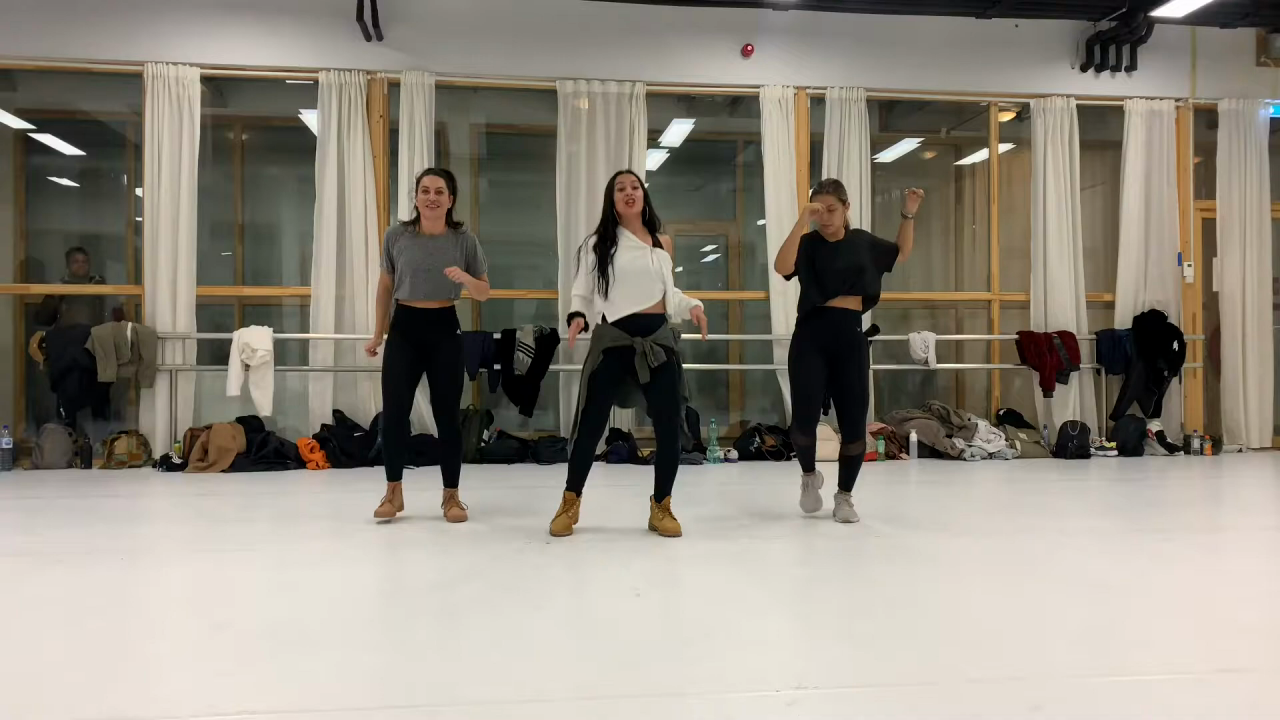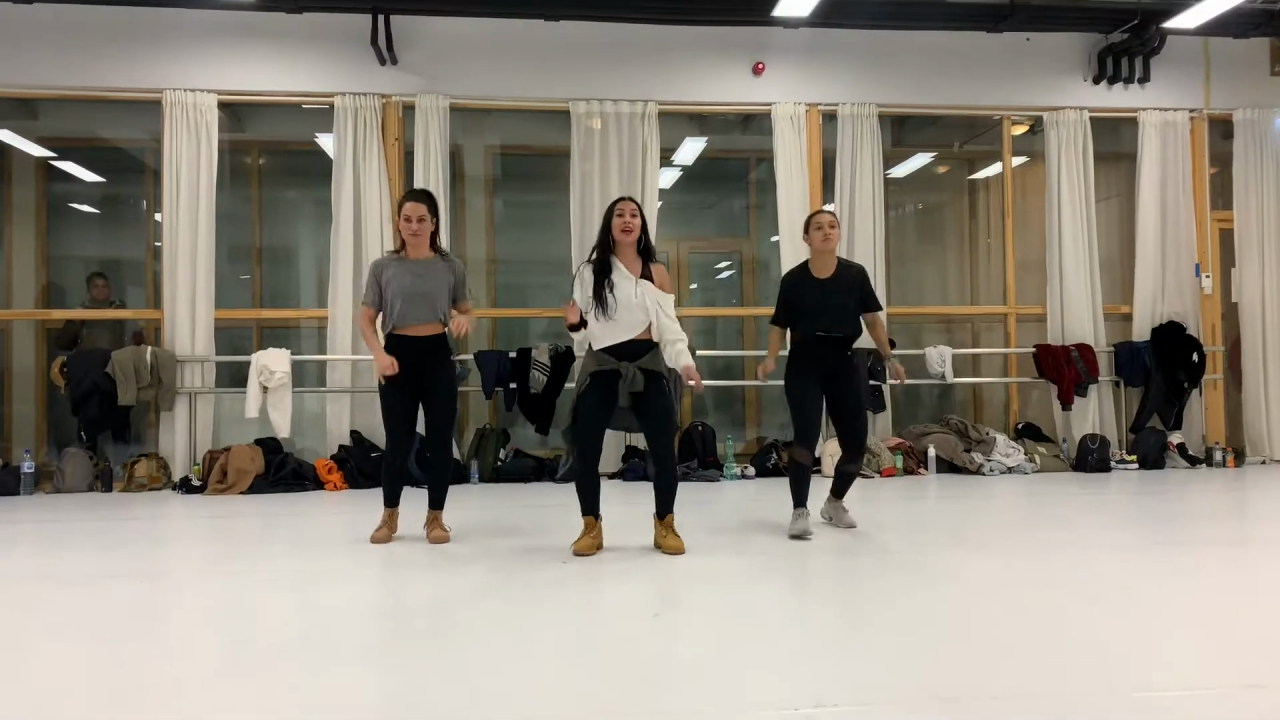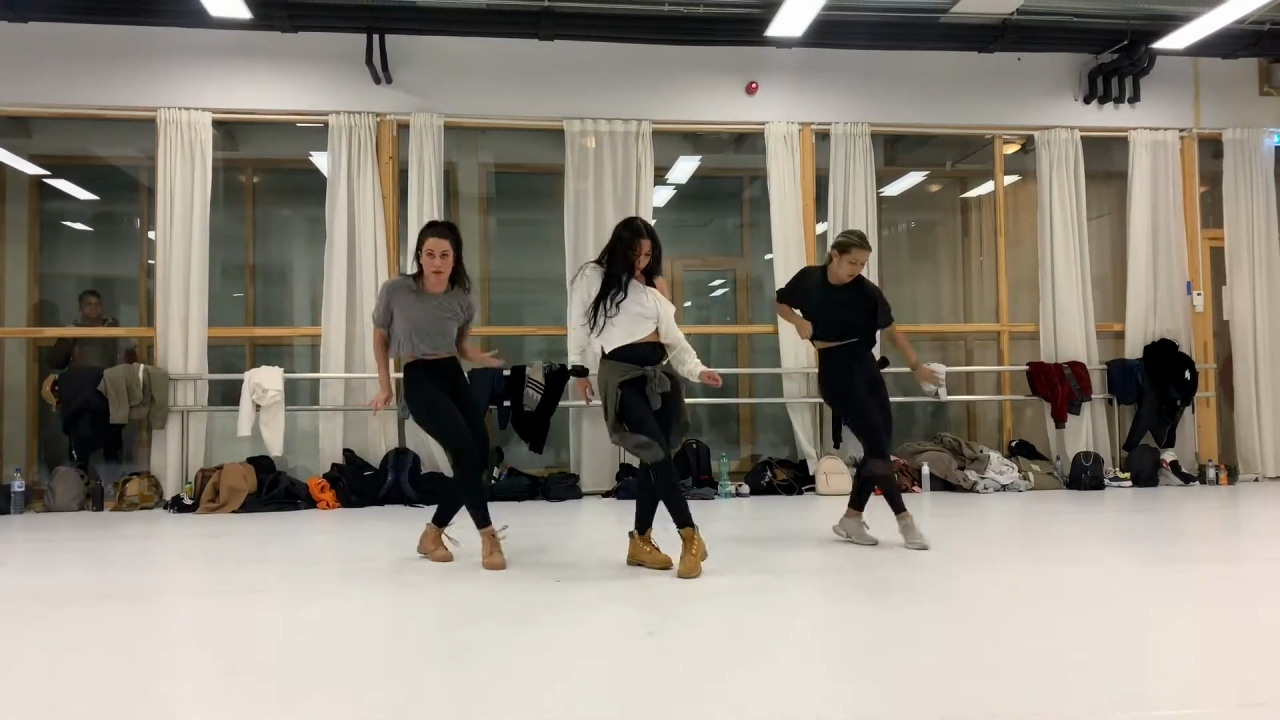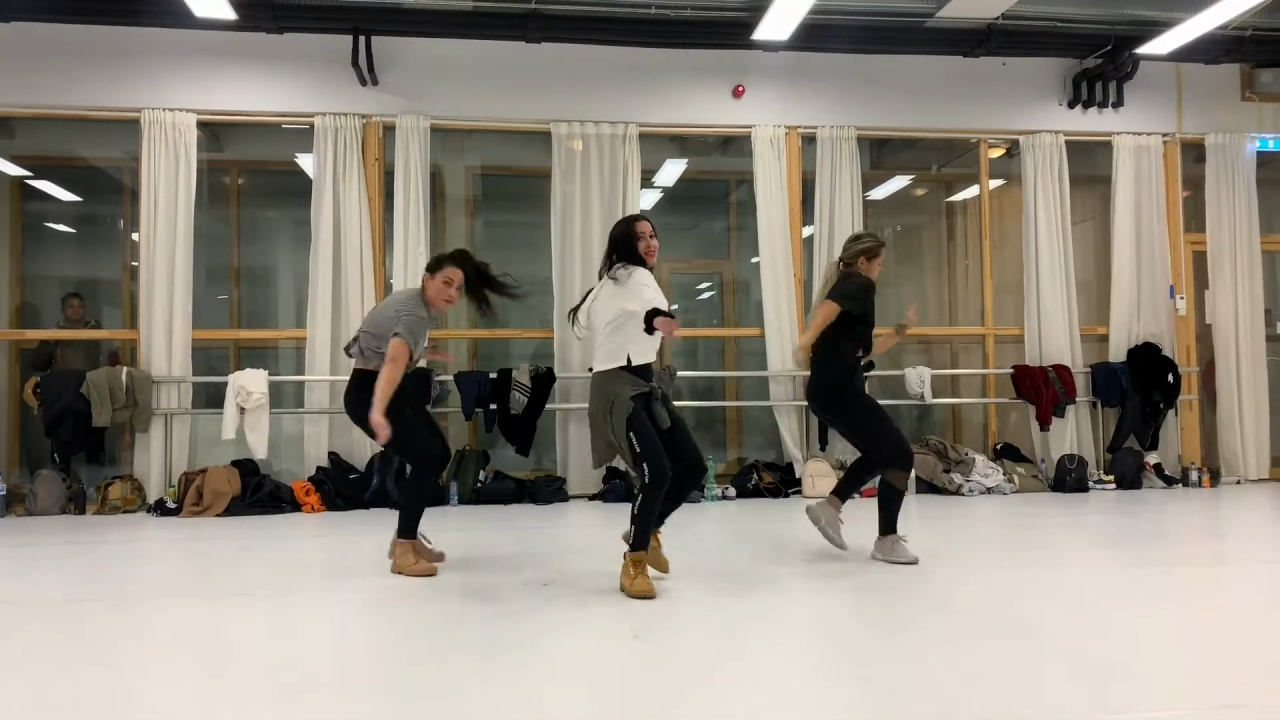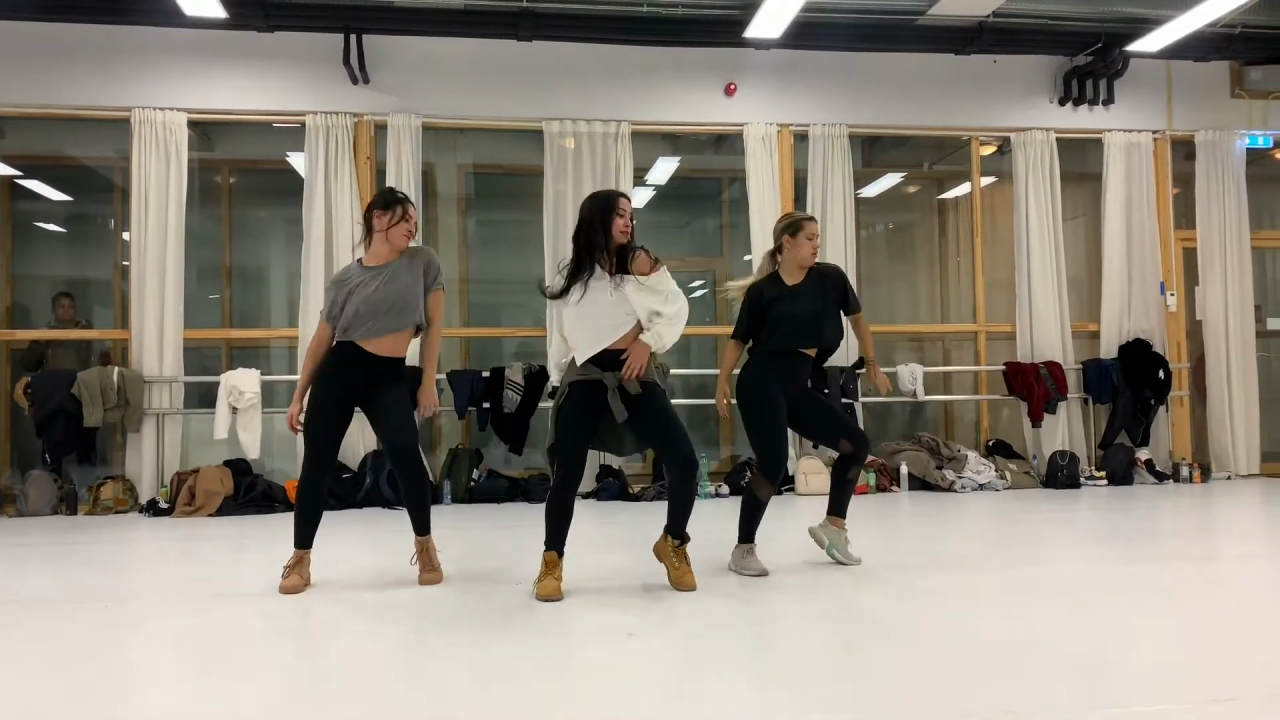
dt=1s
person 1, frame 1
left shoulder: (662, 242)
right shoulder: (598, 242)
right elbow: (582, 291)
left wrist: (692, 306)
right wrist: (577, 316)
left hip: (658, 338)
right hip: (613, 338)
left knee: (670, 428)
right knee: (590, 426)
left ankle: (660, 507)
right ankle: (571, 501)
person 1, frame 2
left shoulder: (657, 274)
right shoulder: (594, 269)
left elbow: (670, 327)
right elbow: (581, 326)
left wrist: (685, 364)
right wrist: (574, 321)
left hip: (646, 364)
right hip: (602, 364)
left knee: (663, 448)
right knee: (584, 450)
left ankle: (664, 525)
right ankle: (591, 526)
person 1, frame 3
left shoulder: (654, 287)
right shoulder: (593, 277)
left elbow: (671, 335)
right elbow: (579, 326)
left wrist: (697, 369)
right wrist: (580, 370)
left hip: (659, 373)
right hip: (619, 374)
left knee: (659, 456)
right knee: (656, 455)
left ankle: (641, 540)
right ankle: (690, 537)
person 1, frame 4
left shoulder: (622, 280)
right shoulder: (634, 275)
left elbow: (582, 318)
right elbow: (646, 301)
right wrist: (662, 317)
left hip: (646, 385)
right hip: (617, 387)
left knee: (692, 467)
right knee: (658, 471)
left ankle: (647, 530)
right ankle: (635, 563)
person 1, frame 5
left shoulder: (639, 262)
right shoulder: (570, 276)
left elbow: (675, 310)
right elbow: (559, 336)
left wrist: (649, 341)
right wrist: (557, 386)
left hip: (635, 375)
right hip: (584, 378)
left knee: (685, 462)
right knee: (567, 474)
left ankle: (673, 544)
right ankle: (552, 562)
person 2, frame 1
left shoulder: (464, 240)
right shoulder: (397, 236)
left elbow: (484, 293)
right elbow: (386, 286)
left wrist: (467, 279)
right wrist: (377, 332)
left hip: (444, 328)
right hip: (405, 327)
left knee: (447, 414)
right knee: (394, 411)
left ankle: (451, 496)
right ankle: (394, 492)
person 2, frame 2
left shoulder: (449, 266)
right shoulder: (383, 267)
left elbow: (462, 311)
right elbow: (366, 321)
left wrist: (463, 319)
right wrist: (378, 353)
left hip: (437, 355)
right hip: (399, 356)
left knee: (440, 439)
right knee: (398, 441)
left ankle: (435, 517)
right ankle: (390, 516)
person 2, frame 3
left shoulder: (461, 298)
right shoulder: (395, 290)
right elbow: (380, 338)
left wrist: (476, 355)
right wrist: (385, 387)
left hip: (455, 377)
right hip: (420, 381)
left knee: (479, 455)
right knee: (464, 446)
left ankle: (432, 534)
right ankle: (488, 535)
person 2, frame 4
left shoulder: (413, 297)
right shoulder: (413, 313)
right elbow: (395, 360)
right wrist: (377, 412)
left hip: (388, 391)
right hip: (366, 392)
left knee: (439, 454)
right knee: (428, 456)
left ankle: (408, 537)
right ankle: (403, 547)
person 2, frame 5
left shoulder: (422, 261)
right shoulder: (344, 279)
left elbow: (434, 323)
right elbow: (322, 338)
left wrist: (429, 380)
right wrist: (298, 397)
left hip: (389, 377)
right hip: (339, 371)
left knee: (407, 457)
right knee: (316, 466)
left ankle: (425, 546)
right ankle: (300, 560)
person 3, frame 1
left shoulder: (862, 241)
right shoulder: (806, 242)
left elbow: (901, 253)
right elbow: (782, 267)
left wrist: (908, 215)
right wrist: (801, 224)
left hip: (850, 335)
right hip: (811, 334)
left knee: (853, 421)
right knee: (804, 418)
left ankle: (844, 496)
right ankle: (809, 477)
person 3, frame 2
left shoulder: (855, 274)
right shoulder: (794, 278)
left elbow: (873, 316)
right elbow: (778, 324)
left wrist: (888, 356)
right wrist: (771, 357)
left hip: (843, 361)
right hip: (804, 363)
left knee: (855, 442)
right knee: (807, 433)
left ankle: (835, 503)
right ankle: (800, 511)
person 3, frame 3
left shoulder: (868, 291)
right shoulder: (810, 277)
left elbow: (890, 329)
right elbow: (781, 304)
left wrist: (916, 366)
right wrist: (799, 323)
left hip: (866, 368)
right hip: (836, 371)
left knee: (878, 445)
right knee: (877, 442)
left ankle: (852, 519)
right ankle: (903, 518)
person 3, frame 4
left shoulder: (847, 288)
right shoulder: (861, 285)
right elbow: (830, 304)
left wrist: (900, 330)
right wrist: (809, 338)
left hip: (827, 388)
right hip: (840, 387)
left knee: (878, 453)
right knee: (900, 455)
left ankle: (828, 507)
right ankle: (888, 540)
person 3, frame 5
left shoulder: (829, 277)
right shoulder: (763, 289)
left elbow: (857, 318)
right elbow: (739, 338)
left wrist: (873, 367)
right wrist: (723, 381)
left hip: (798, 386)
right hip: (761, 382)
left knee: (856, 444)
right knee: (773, 464)
left ankle: (833, 527)
right ankle: (743, 549)
